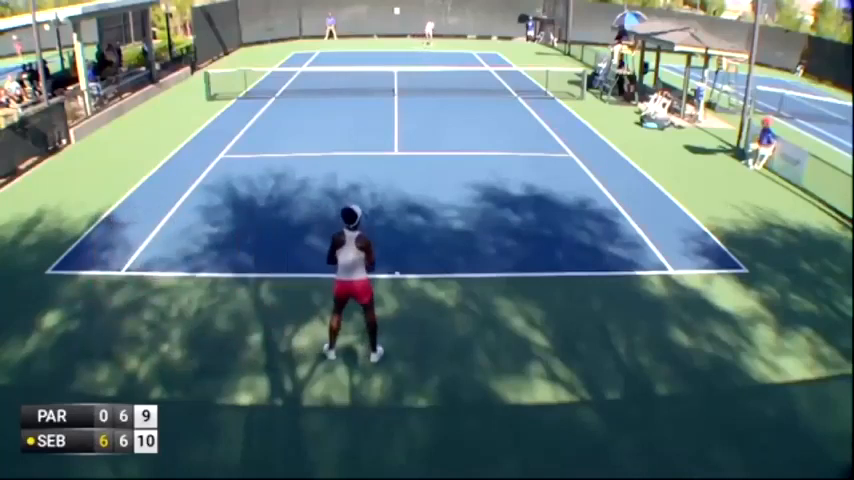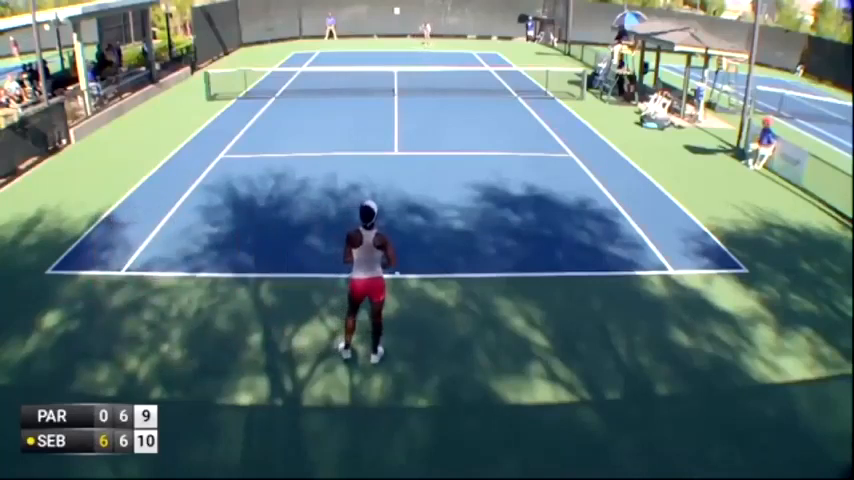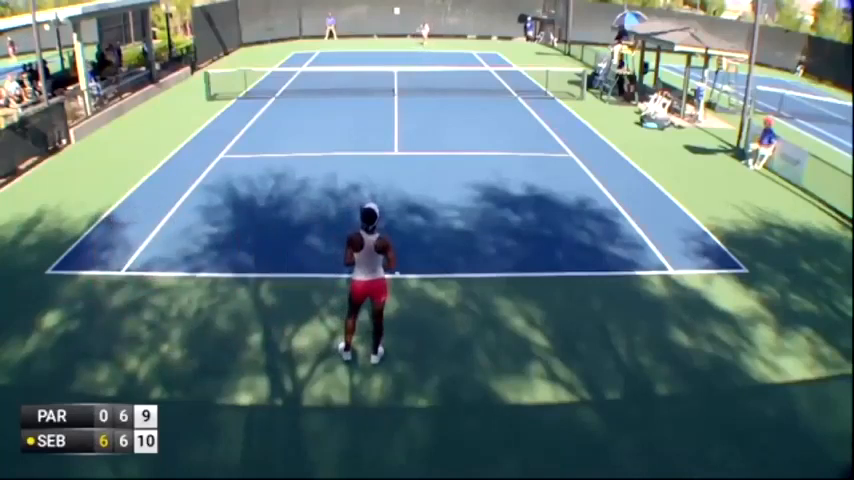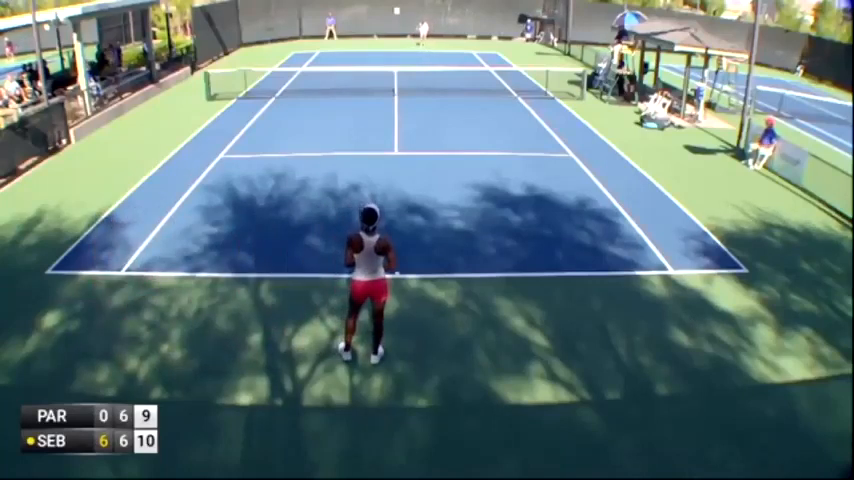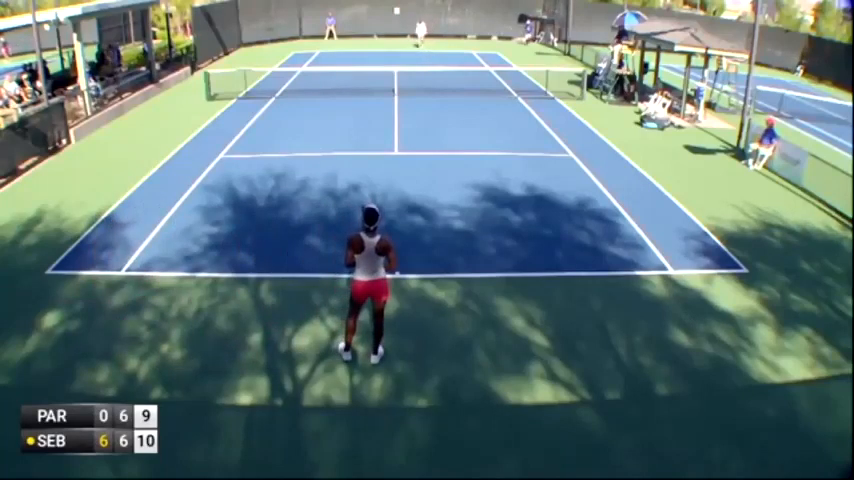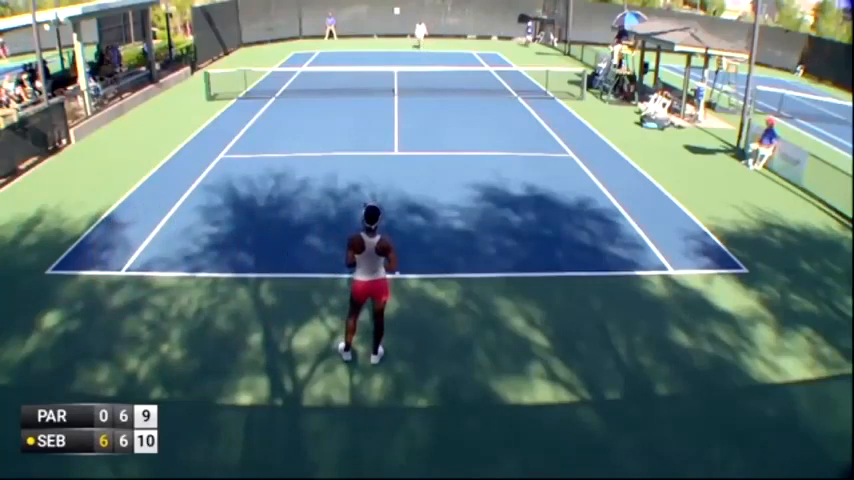
dt=0.4s
person 1, frame 1
left shoulder: (337, 238)
right shoulder: (365, 240)
left elbow: (330, 261)
right elbow: (370, 266)
left hip: (342, 283)
right hip: (362, 283)
left knee: (336, 314)
right knee: (370, 315)
left ankle: (331, 349)
right ankle: (374, 351)
person 1, frame 2
left shoulder: (352, 236)
right shoulder: (381, 239)
left elbow: (347, 259)
right elbow: (392, 262)
left hip: (357, 282)
right hip: (376, 282)
left knee: (351, 314)
right knee: (376, 317)
left ankle: (346, 348)
right ankle: (375, 353)
person 1, frame 3
left shoulder: (353, 239)
right shoulder: (383, 242)
left elbow: (348, 262)
right elbow: (392, 265)
left hip: (358, 283)
right hip: (377, 283)
left knee: (351, 315)
right knee: (377, 318)
left ankle: (347, 349)
right ankle: (375, 353)
person 1, frame 4
left shoulder: (353, 239)
right shoulder: (384, 242)
left elbow: (348, 263)
right elbow: (392, 266)
right wrist: (379, 265)
left hip: (359, 283)
right hip: (378, 283)
left knee: (352, 315)
right knee: (378, 318)
left ankle: (347, 349)
right ankle: (375, 353)
person 1, frame 5
left shoulder: (354, 240)
right shoulder: (385, 242)
left elbow: (348, 263)
right elbow: (393, 267)
right wrist: (380, 265)
left hip: (360, 283)
right hip: (379, 283)
left knee: (352, 315)
right knee: (378, 319)
left ankle: (347, 349)
right ankle: (375, 353)
person 1, frame 6
left shoulder: (354, 240)
right shoulder: (385, 243)
left elbow: (349, 263)
right elbow: (393, 267)
right wrist: (380, 265)
left hip: (360, 283)
right hip: (379, 283)
left knee: (352, 316)
right knee: (378, 319)
left ankle: (346, 350)
right ankle: (375, 353)
